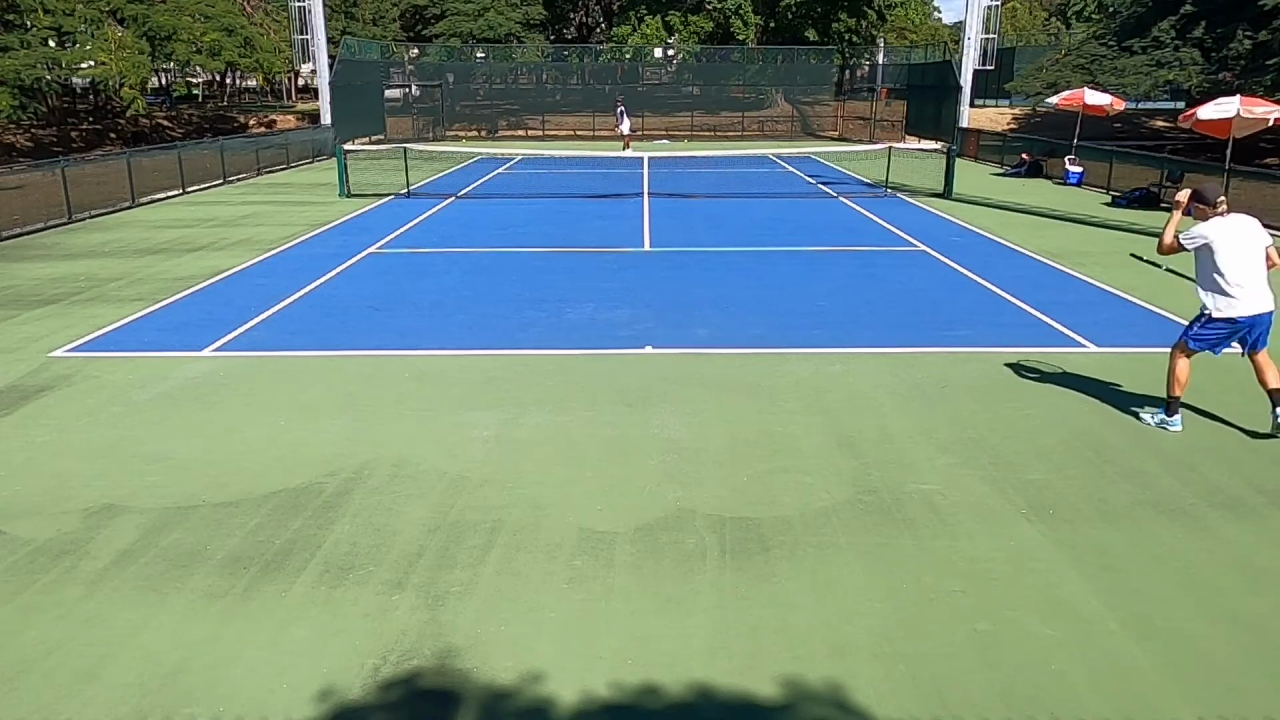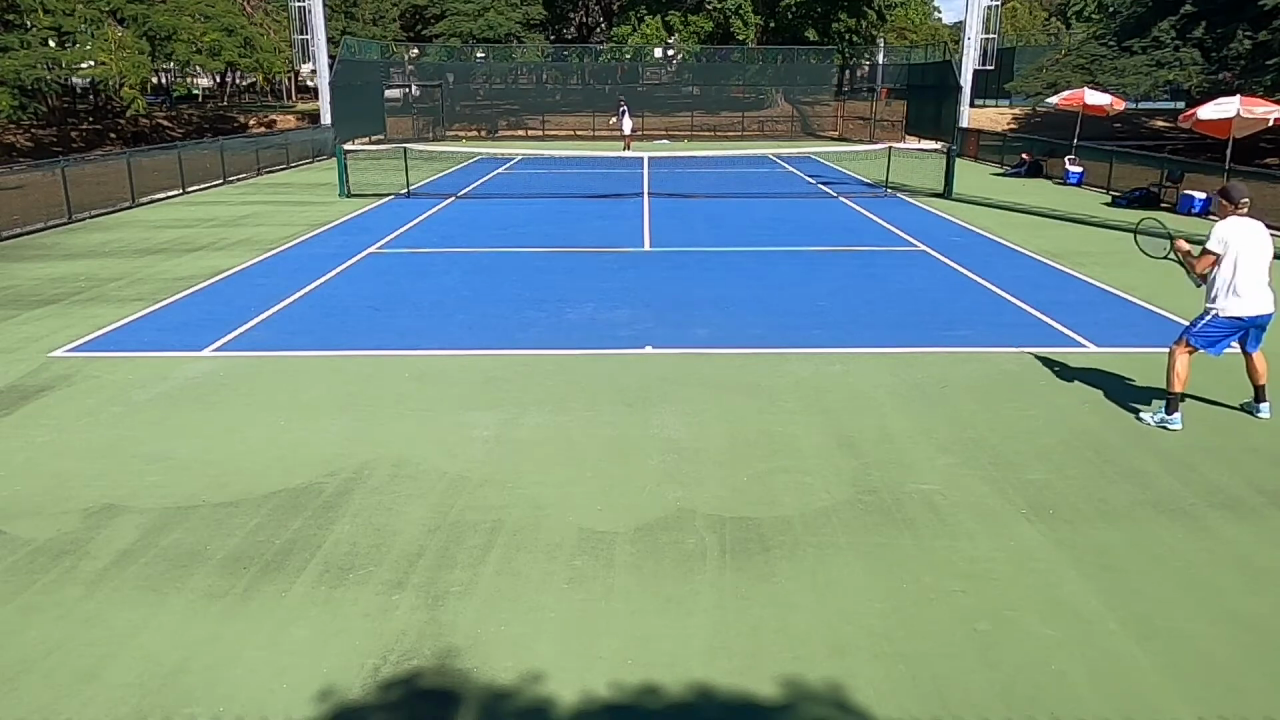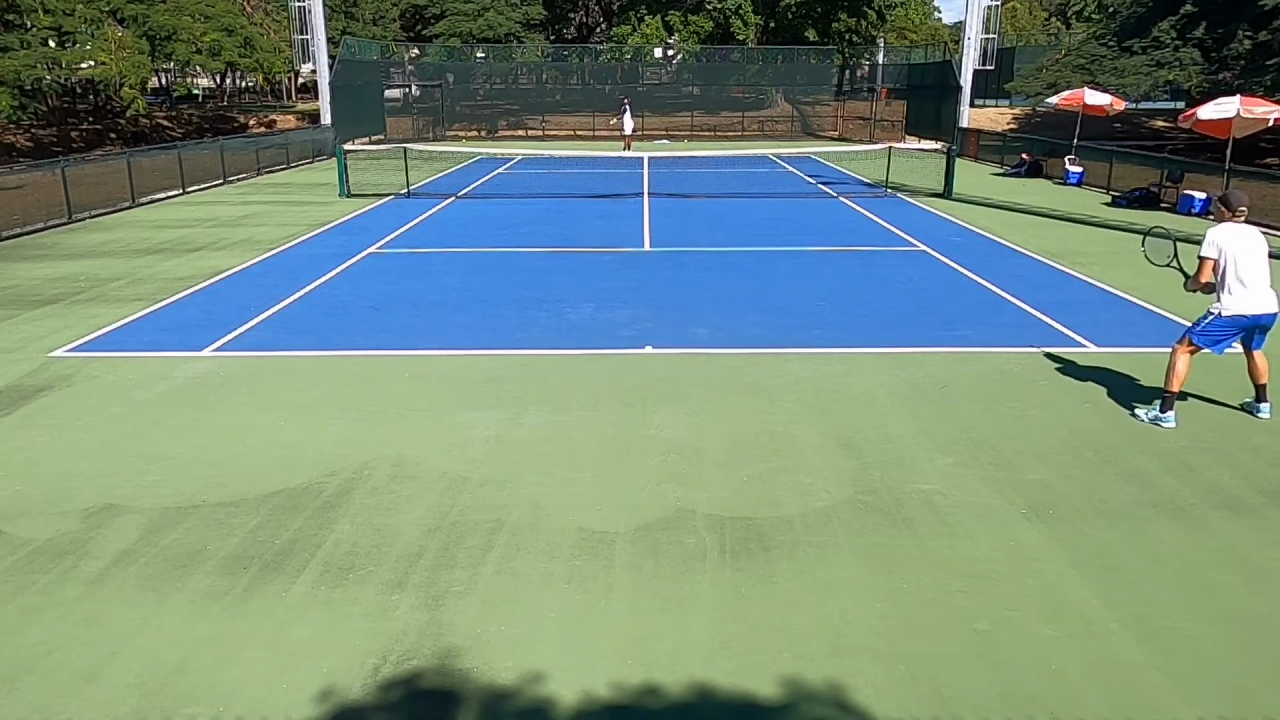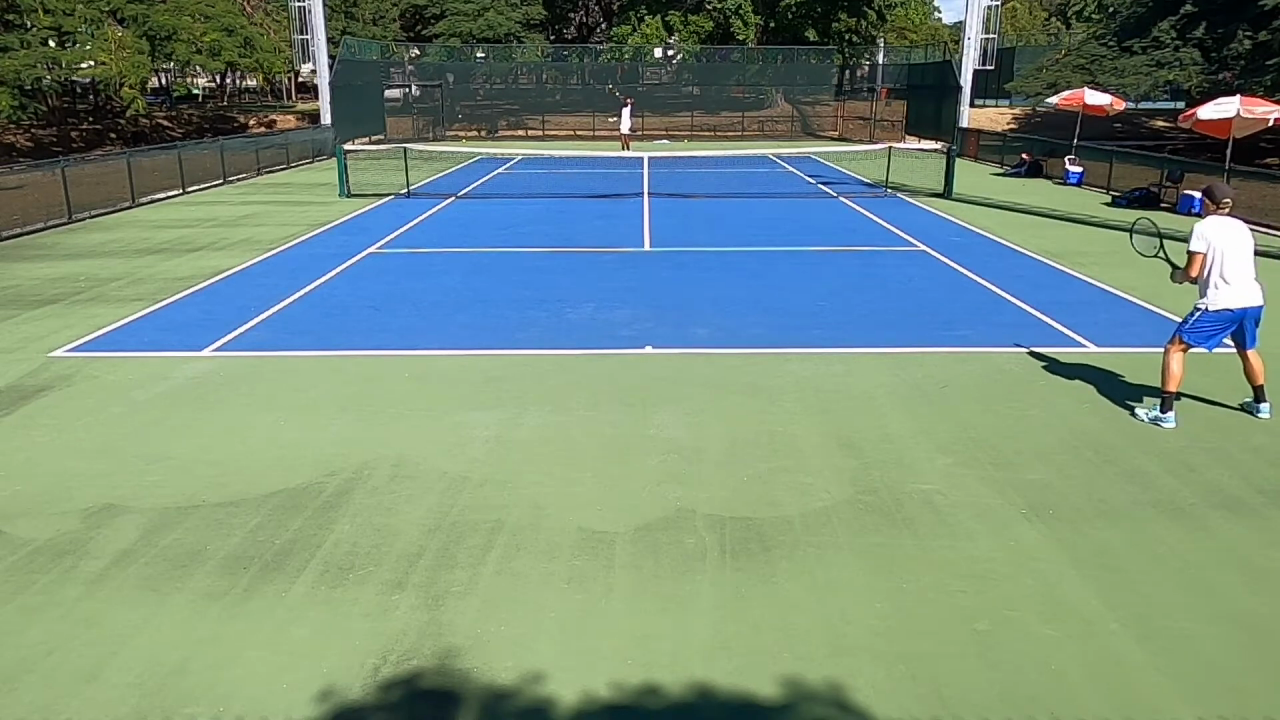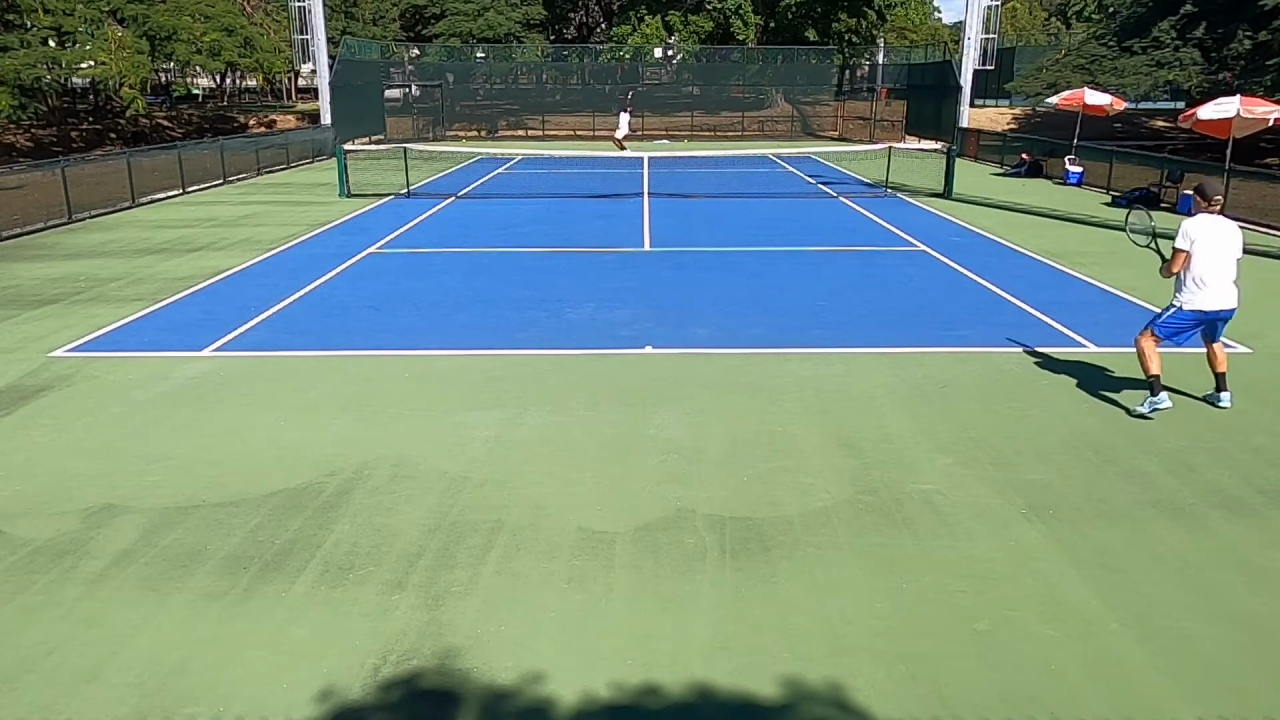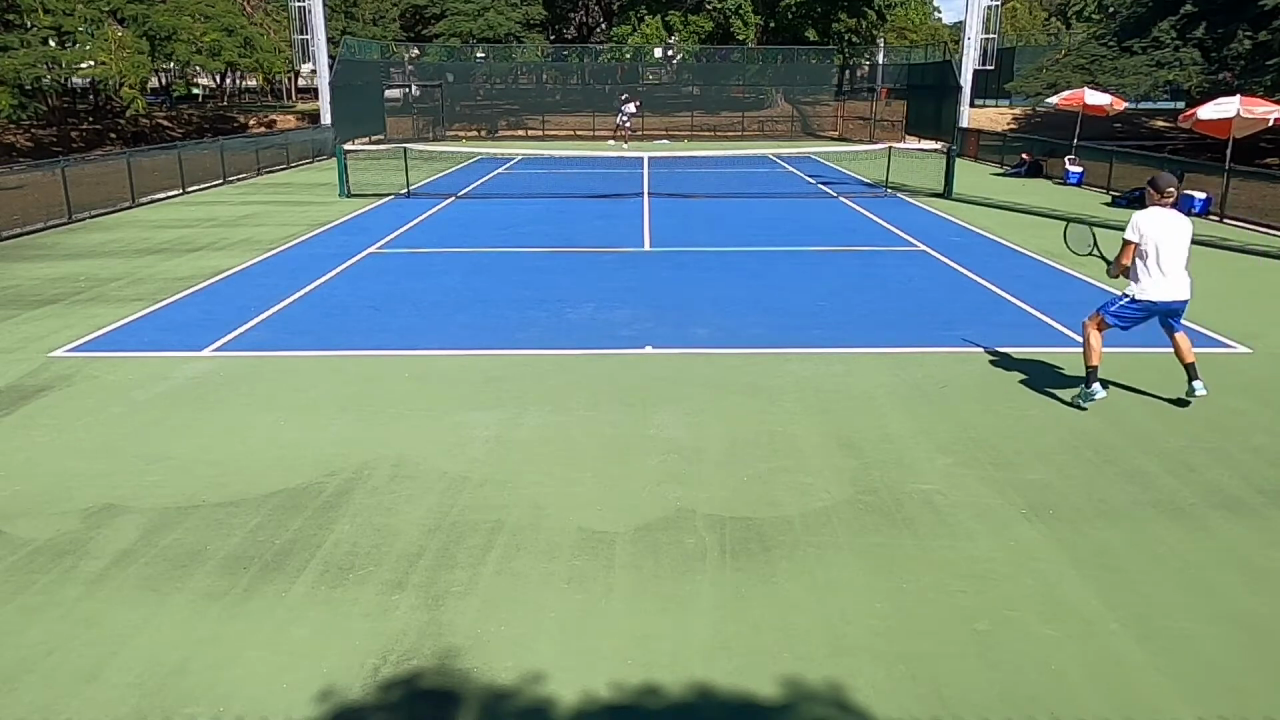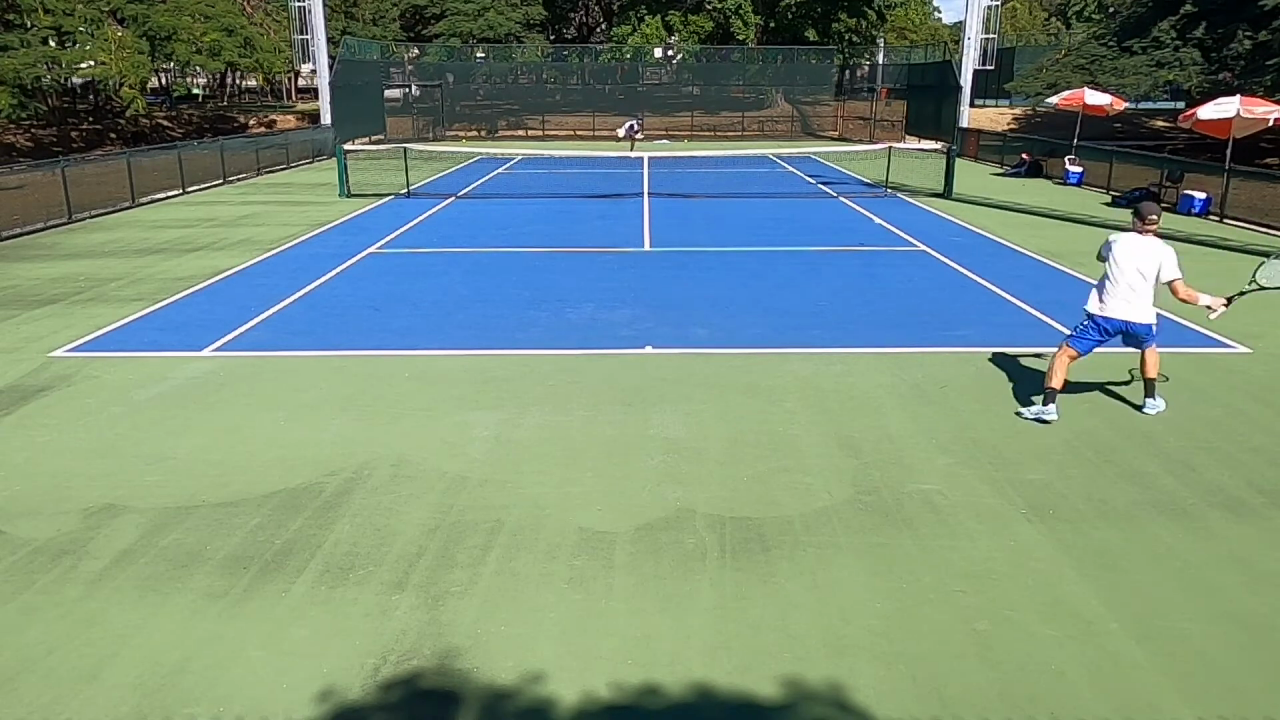
dt=0.4s
person 1, frame 1
left shoulder: (1205, 230)
right shoulder: (1250, 222)
left elbow: (1163, 248)
left wrist: (1177, 211)
left hip: (1228, 311)
left knee: (1180, 352)
right knee: (1259, 355)
left ankle: (1171, 415)
person 1, frame 2
left shoulder: (1223, 228)
right shoulder: (1262, 229)
left elbow: (1198, 268)
left wrist: (1184, 251)
left hip: (1230, 310)
right hip: (1264, 308)
left knee: (1179, 350)
right knee: (1251, 351)
left ankle: (1171, 413)
right ankle: (1261, 403)
person 1, frame 3
left shoulder: (1216, 234)
right shoulder: (1257, 235)
left elbow: (1202, 278)
left wrist: (1189, 284)
right wrist: (1215, 286)
left hip: (1235, 310)
right hip: (1268, 308)
left knee: (1182, 350)
right knee: (1252, 349)
left ankle: (1165, 411)
right ankle: (1262, 403)
person 1, frame 4
left shoulder: (1203, 227)
right shoulder: (1243, 228)
left elbow: (1192, 272)
left wrist: (1177, 275)
right wrist: (1201, 277)
left hip: (1220, 304)
right hip: (1252, 302)
left knee: (1174, 349)
right knee: (1247, 350)
left ankle: (1165, 412)
right ankle: (1261, 403)
person 1, frame 5
left shoulder: (1191, 226)
right shoulder: (1234, 230)
left elbow: (1173, 268)
right elbow: (1228, 268)
left wrist: (1164, 269)
left hip: (1194, 303)
right hip: (1227, 303)
left knee: (1145, 341)
right knee: (1212, 341)
left ankle: (1157, 395)
right ankle: (1222, 393)
person 1, frame 6
left shoulder: (1140, 218)
right shoulder: (1185, 223)
left elbow: (1124, 261)
left wrist: (1113, 270)
left hip: (1146, 295)
right hip: (1179, 295)
left knee: (1091, 325)
right knee: (1176, 332)
left ankle: (1092, 385)
right ankle: (1195, 383)
person 1, frame 7
left shoulder: (1116, 239)
right shoulder: (1165, 252)
left elbow: (1101, 257)
right elbow: (1181, 293)
right wrist: (1210, 301)
left hip: (1104, 314)
right hip: (1140, 318)
left knee: (1064, 355)
right knee: (1149, 348)
left ankle: (1048, 406)
right ankle: (1151, 399)
